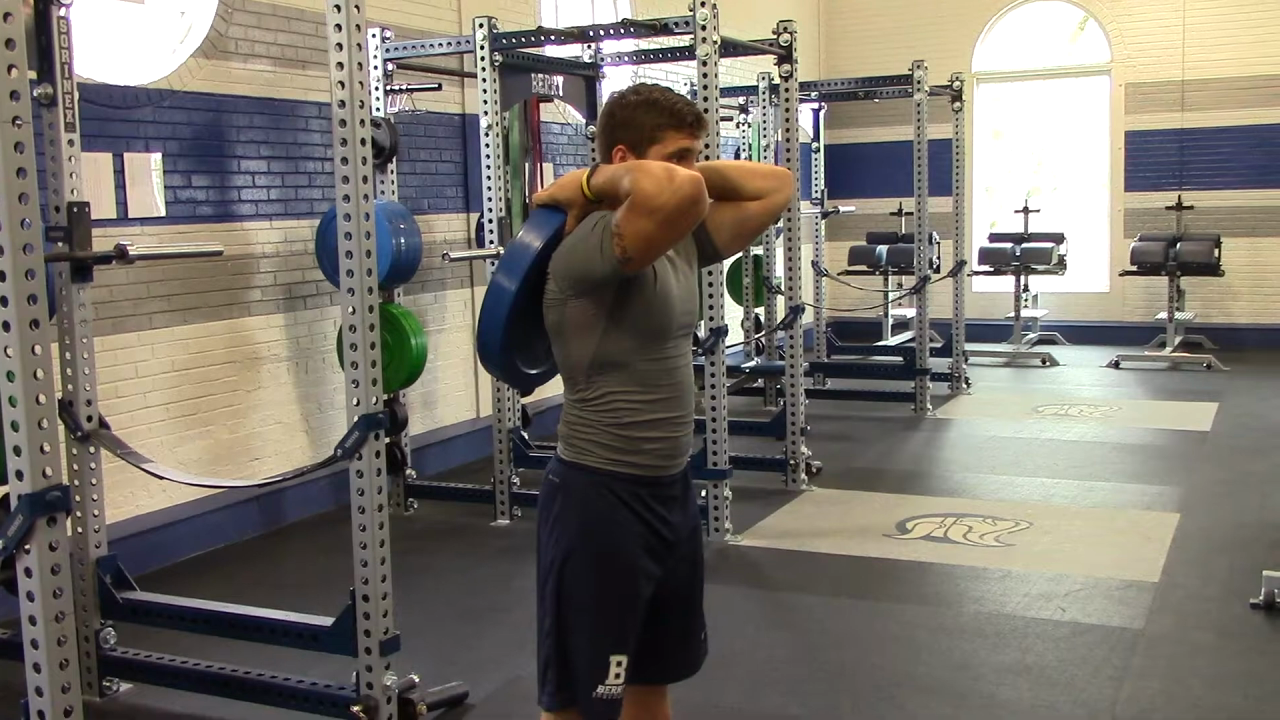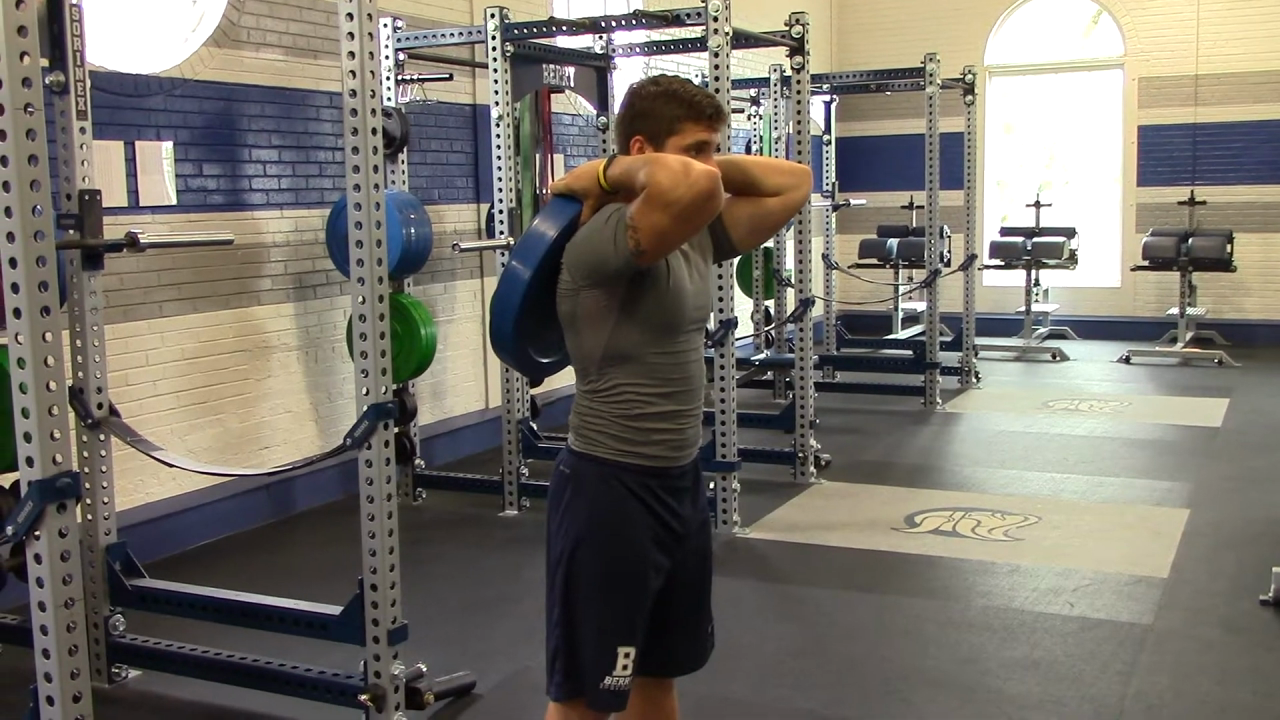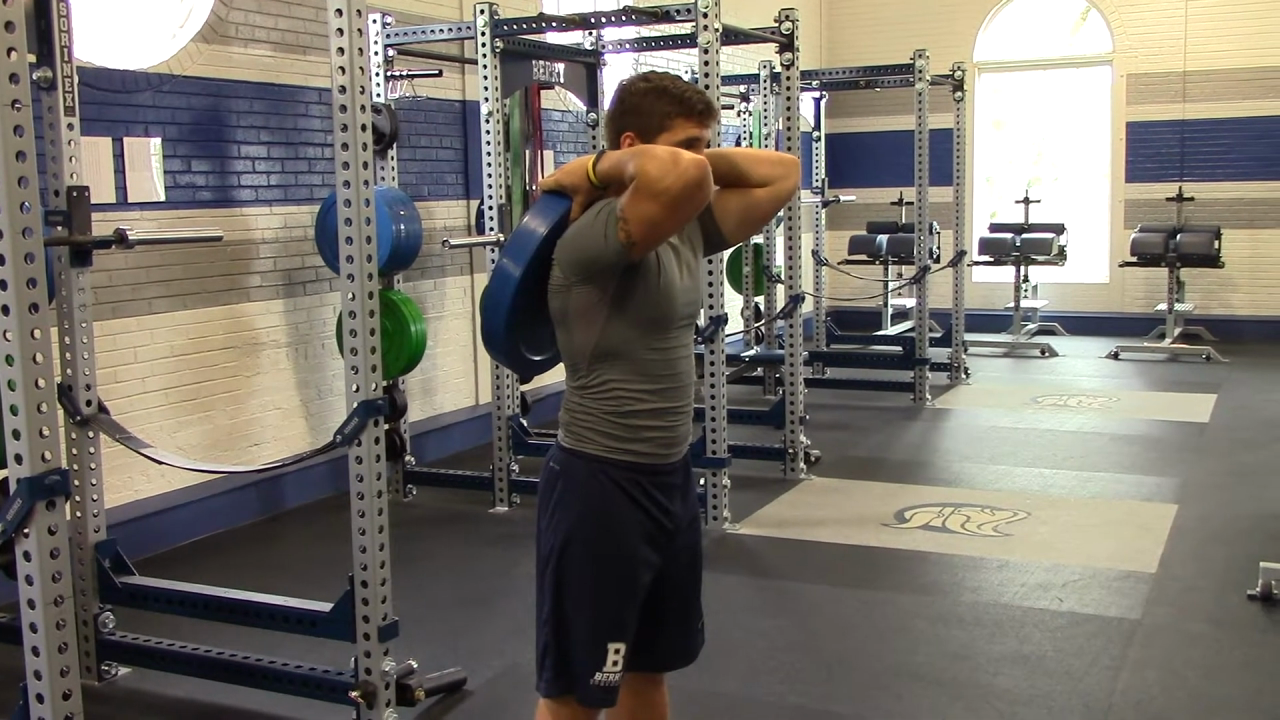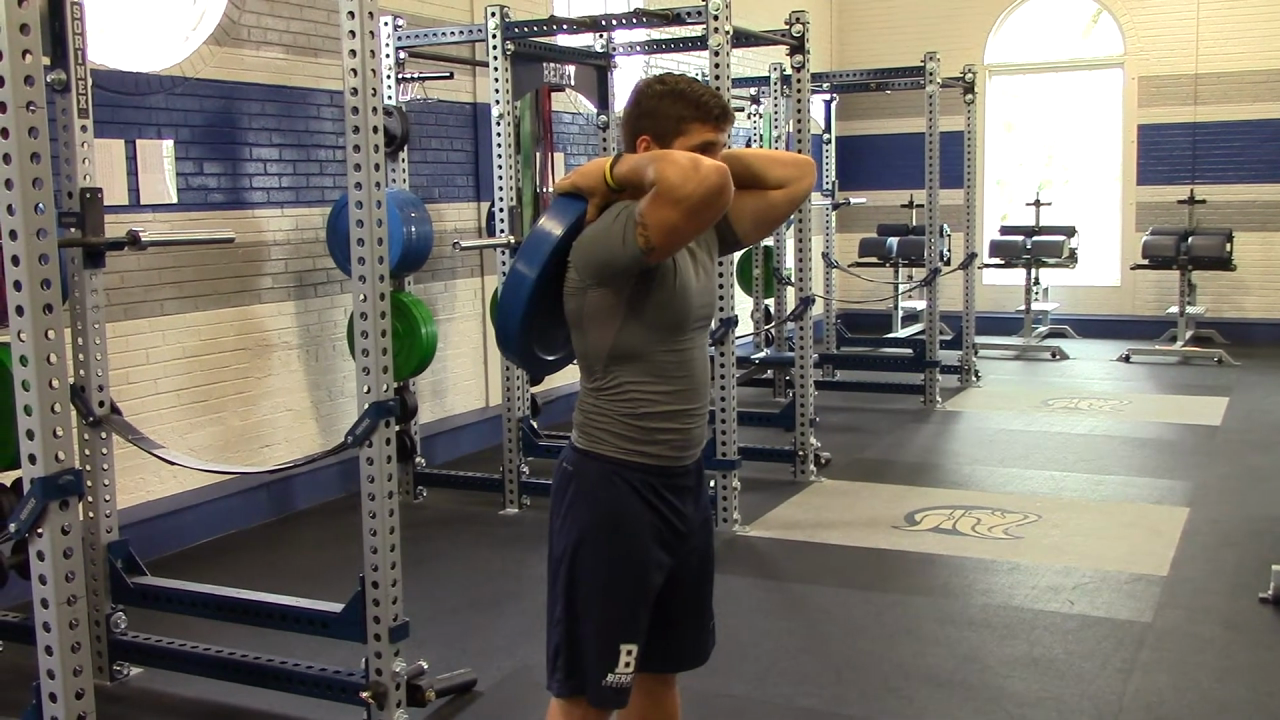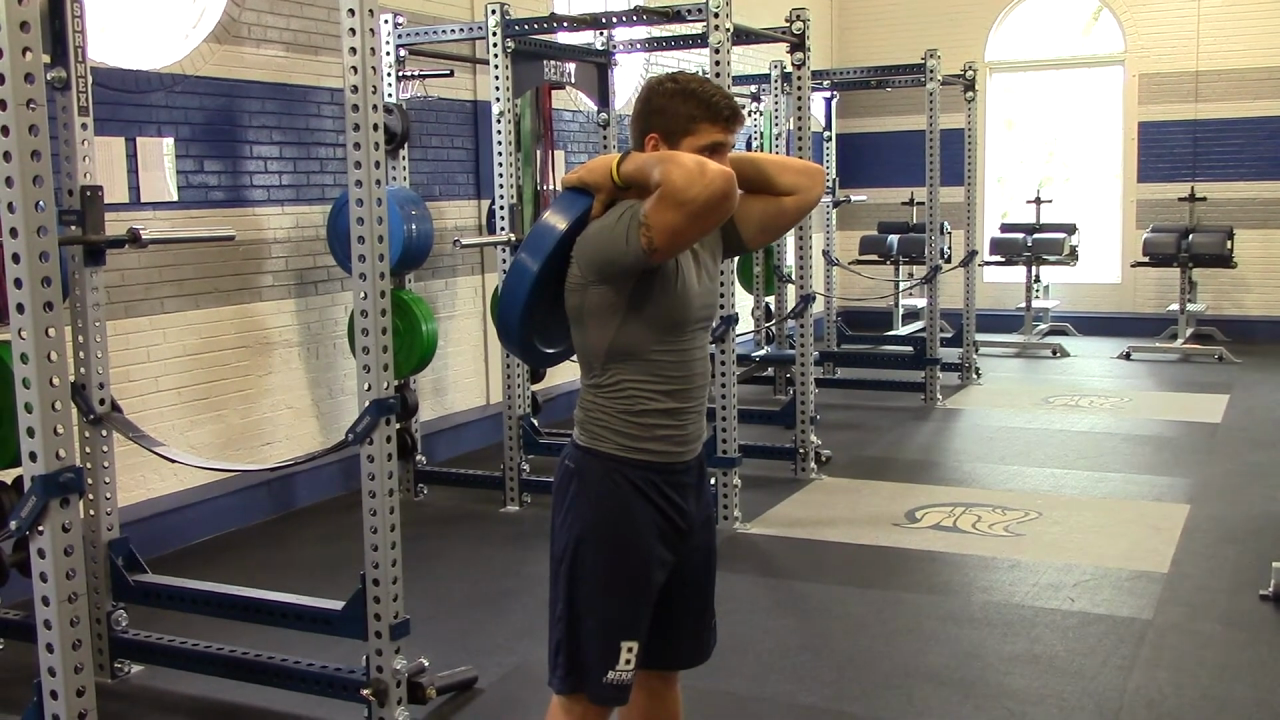
dt=1s
person 1, frame 1
left shoulder: (679, 241)
right shoulder: (590, 249)
left elbow: (775, 187)
right elbow: (677, 190)
left wrist: (691, 167)
right wrist: (592, 183)
left hip: (670, 489)
right hip: (599, 498)
person 1, frame 2
left shoulder: (694, 235)
right shoulder: (604, 240)
left elbow: (793, 183)
right elbow: (689, 186)
left wrist: (707, 161)
right wrist: (608, 174)
left hip: (679, 481)
right hip: (608, 489)
person 1, frame 3
left shoulder: (686, 228)
right shoulder: (596, 238)
left elbow: (782, 174)
right elbow: (680, 176)
left wrist: (701, 154)
right wrist: (595, 170)
left hip: (669, 477)
right hip: (599, 485)
left knee: (650, 668)
person 1, frame 4
left shoulder: (701, 230)
right shoulder: (612, 240)
left elbow: (796, 174)
right elbow: (702, 181)
left wrist: (713, 154)
right wrist: (614, 173)
left hip: (682, 480)
right hip: (613, 488)
person 1, frame 5
left shoulder: (704, 232)
right shoulder: (615, 237)
left elbow: (806, 184)
right elbow: (707, 185)
left wrist: (720, 155)
right wrist: (622, 170)
left hip: (684, 477)
right hip: (613, 484)
left knee: (662, 667)
